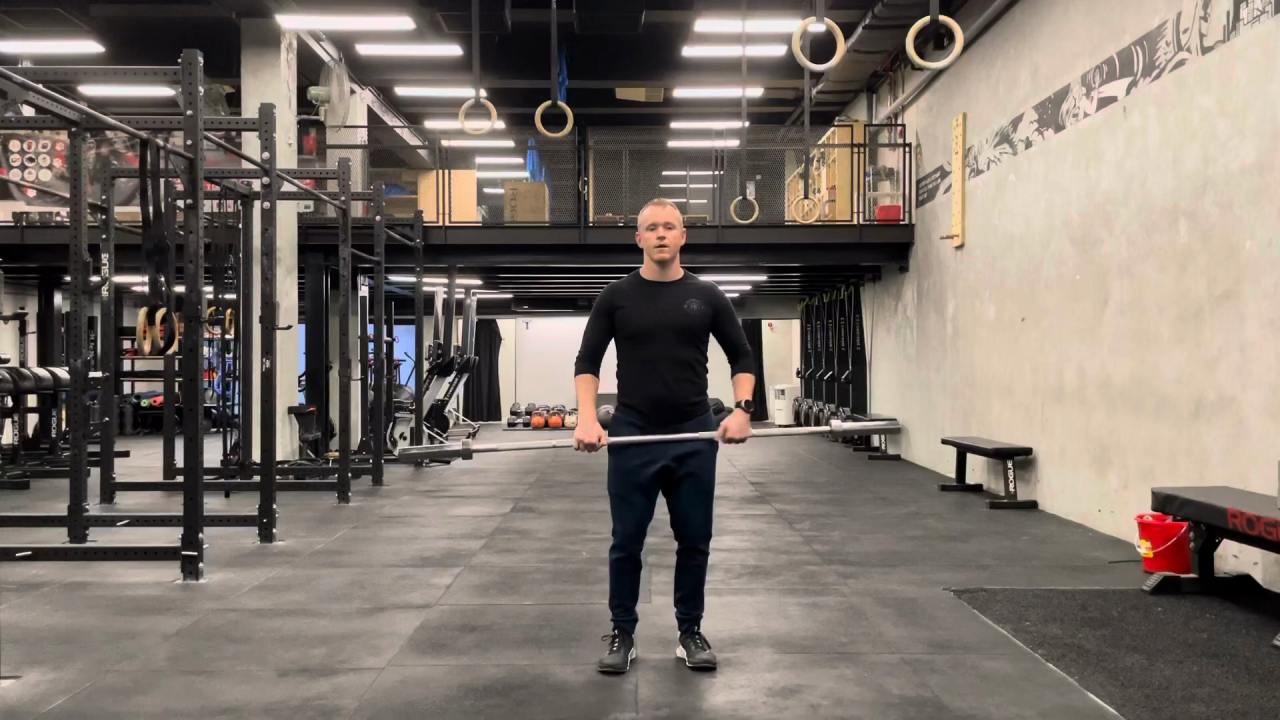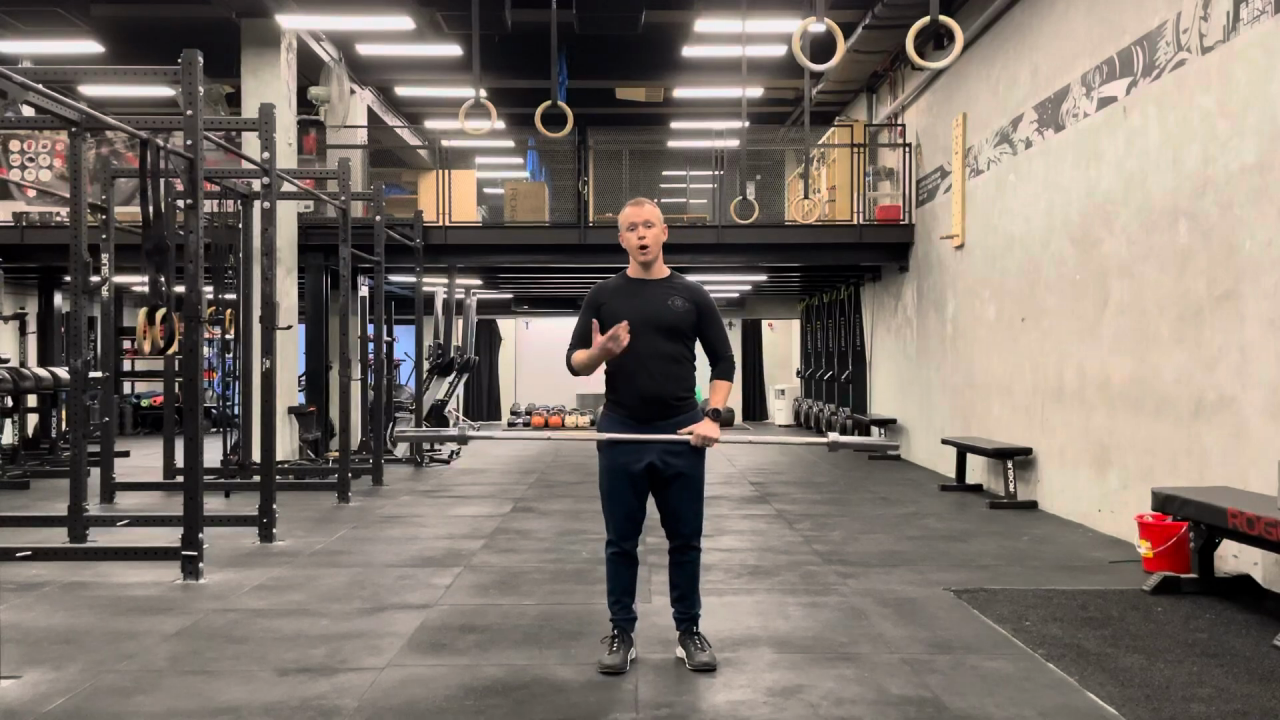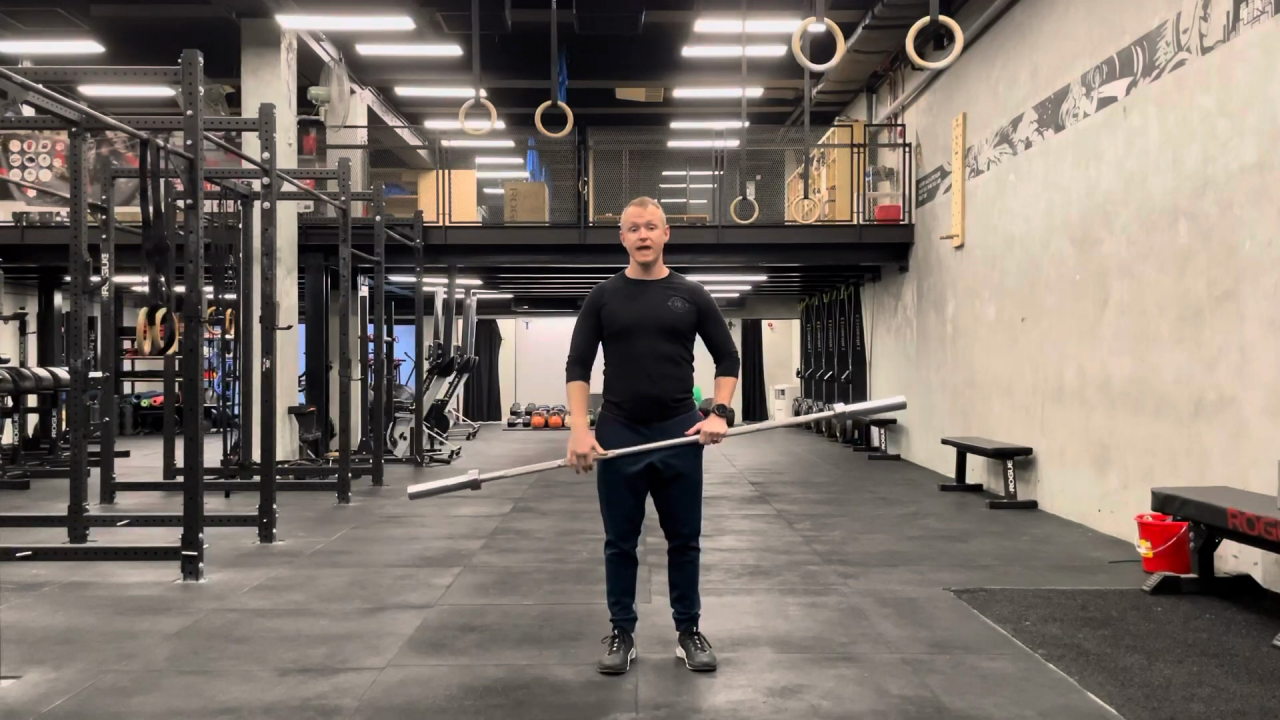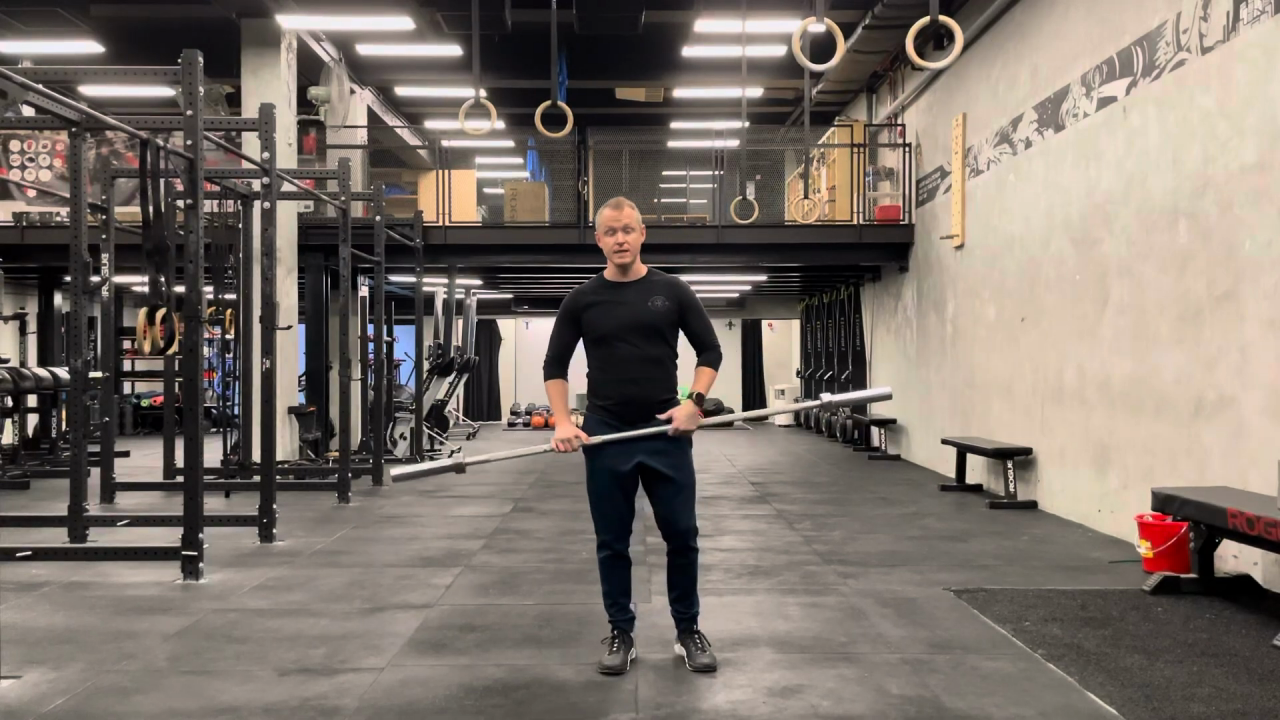
dt=0.5s
person 1, frame 1
left shoulder: (707, 296)
right shoulder: (616, 296)
left elbow: (741, 356)
right elbow: (587, 361)
left wrist: (741, 408)
right wrist: (587, 418)
left hip: (694, 435)
right hip: (632, 433)
left knee: (695, 541)
right knee: (627, 539)
left ankle: (689, 631)
right ankle: (622, 632)
person 1, frame 2
left shoulder: (692, 294)
right shoulder: (603, 295)
left elbow: (722, 360)
right elbow: (575, 361)
left wrist: (712, 416)
right wrist: (596, 353)
left hip: (681, 432)
right hip: (621, 431)
left knee: (685, 538)
right knee: (621, 540)
left ankle: (688, 630)
right ankle: (622, 633)
person 1, frame 3
left shoulder: (692, 295)
right shoulder: (603, 297)
left elbow: (727, 357)
right elbow: (577, 364)
left wrist: (719, 411)
right wrist: (579, 429)
left hip: (679, 432)
right hip: (620, 434)
left knee: (684, 540)
right knee: (620, 541)
left ankle: (688, 631)
right ankle: (621, 632)
person 1, frame 4
left shoulder: (672, 291)
right shoulder: (582, 300)
left elbow: (709, 351)
right elbow: (555, 365)
left wrist: (692, 401)
right wrist: (563, 421)
left hip: (667, 431)
right hip: (605, 434)
left knee: (681, 535)
right knee: (612, 542)
left ankle: (688, 631)
right ankle: (621, 633)
